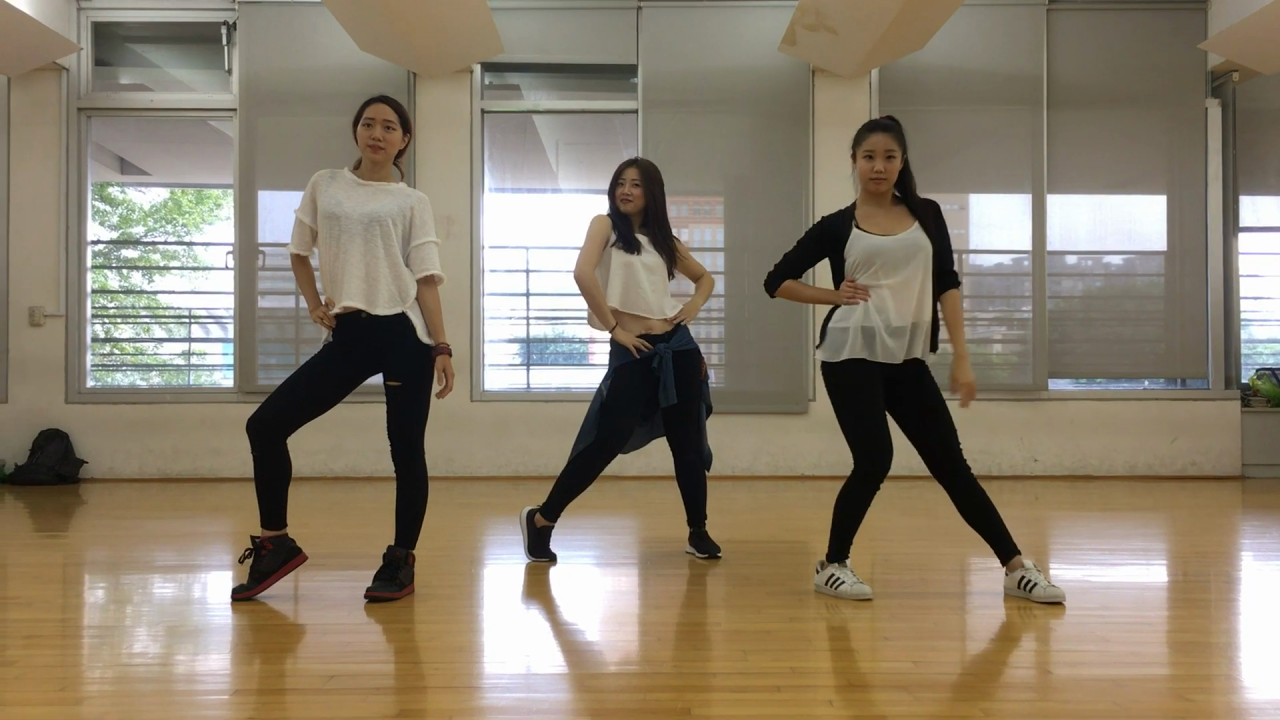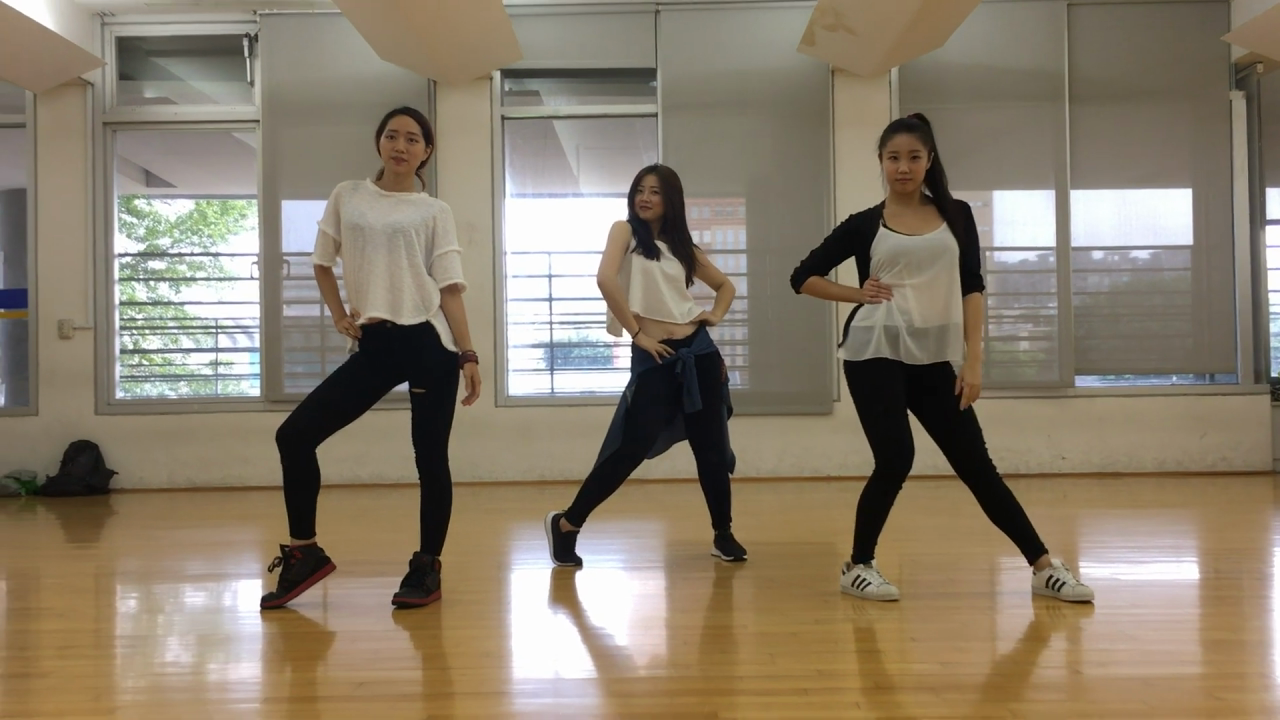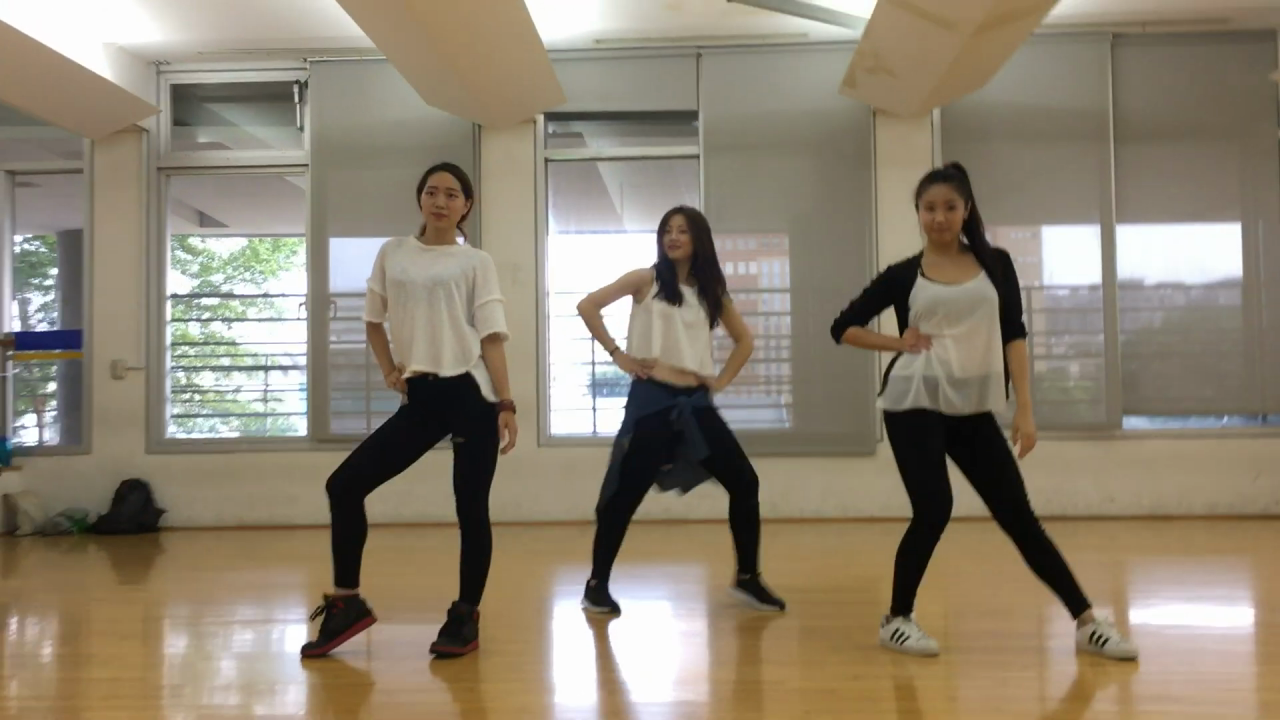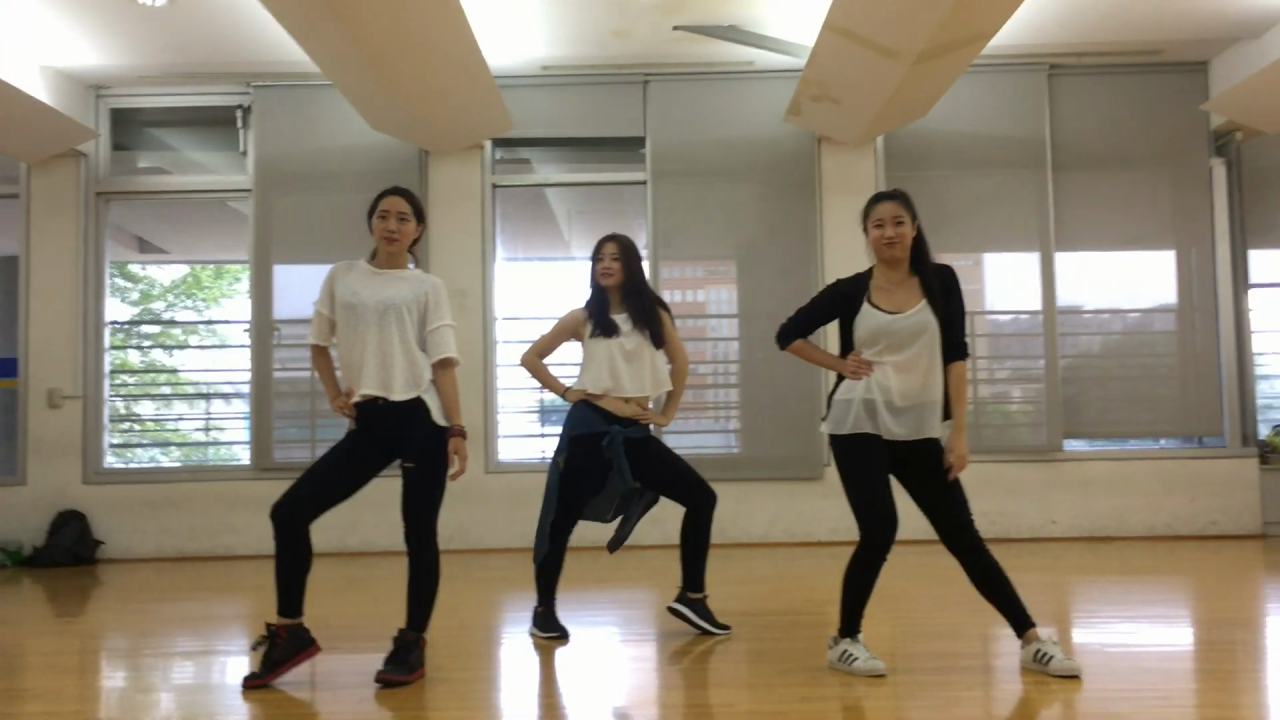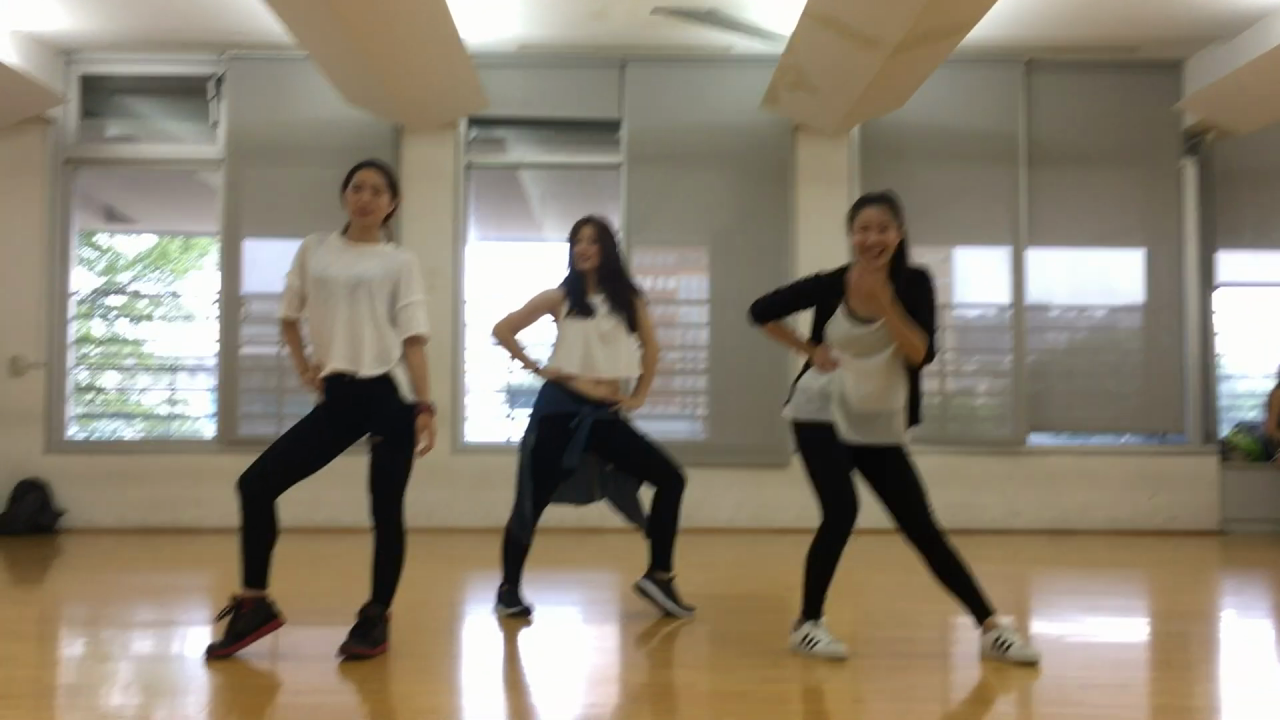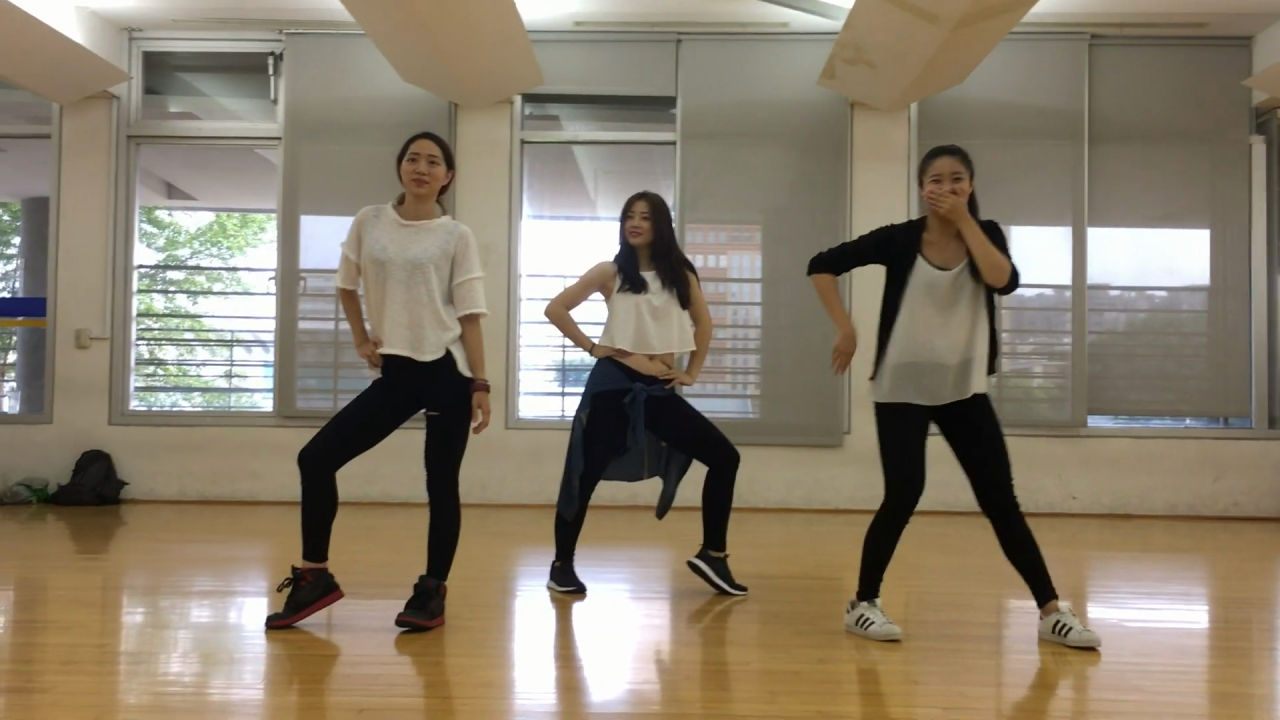
dt=0.5s
person 1, frame 1
left shoulder: (413, 202)
right shoulder: (324, 186)
left elbow: (426, 279)
right elbow: (300, 252)
left wrist: (442, 348)
right wrist: (315, 307)
left hip: (404, 334)
right hip: (347, 336)
left knee: (406, 448)
right knee: (266, 425)
left ankle: (401, 560)
right ankle: (275, 542)
person 1, frame 2
left shoulder: (435, 211)
right shoulder: (347, 197)
left elbow: (450, 288)
right elbow: (322, 263)
left wrist: (468, 355)
right wrist: (339, 317)
left hip: (428, 343)
right hip: (372, 346)
left knee: (430, 456)
right knee: (295, 434)
left ankle: (427, 566)
right ankle: (304, 551)
person 1, frame 3
left shoulder: (476, 262)
right shoulder: (392, 253)
left elbow: (491, 337)
right elbow: (373, 321)
left wrist: (506, 403)
right wrist: (388, 371)
left hip: (471, 394)
right hip: (419, 398)
left knee: (471, 505)
right knee: (345, 485)
left ankle: (465, 615)
right ankle: (347, 602)
person 1, frame 4
left shoulder: (428, 287)
right shoulder: (342, 276)
left elbow: (443, 362)
right elbow: (319, 343)
left wrist: (456, 430)
right wrist: (334, 395)
left hip: (420, 420)
right hip: (367, 423)
left knee: (419, 532)
right knee: (290, 511)
left ankle: (412, 643)
right ankle: (290, 631)
person 1, frame 5
left shoulder: (400, 262)
right shoulder: (314, 250)
left elbow: (412, 339)
right elbow: (290, 317)
left wrist: (425, 406)
right wrist: (304, 369)
left hip: (389, 395)
right hip: (338, 397)
left knee: (386, 506)
right knee: (256, 484)
left ankle: (376, 617)
right ankle: (254, 604)
person 1, frame 6
left shoulder: (457, 236)
right shoulder: (368, 223)
left elbow: (469, 316)
right elbow: (347, 287)
left wrist: (480, 384)
right wrist: (362, 342)
left hip: (446, 372)
right hip: (394, 373)
left knee: (441, 482)
right knee: (316, 458)
left ankle: (432, 590)
right ankle: (315, 576)
person 2, frame 1
left shoulder: (926, 214)
right shoulder: (836, 226)
left elbow: (947, 285)
right elbow: (778, 281)
left wrist: (961, 356)
right wrist: (834, 296)
left hip: (907, 359)
right hip: (852, 354)
left knee: (950, 463)
right knee: (874, 460)
left ankle: (1017, 568)
right ankle: (832, 565)
person 2, frame 2
left shoulder: (956, 216)
right shoulder: (864, 225)
left elbow: (972, 287)
right elbow: (803, 277)
left wrist: (973, 359)
right wrist: (858, 294)
left hip: (933, 359)
right hip: (875, 353)
left knee: (975, 463)
right knee: (894, 460)
left ankle: (1044, 567)
right ankle: (858, 566)
person 2, frame 3
left shoulder: (995, 263)
right shoulder: (903, 275)
left elbow: (1014, 335)
right elbow: (843, 327)
left wrist: (1024, 409)
right wrist: (897, 343)
left hip: (974, 408)
right hip: (914, 403)
left knee: (1018, 515)
right knee: (932, 511)
left ankle: (1088, 622)
right ankle: (896, 619)
person 2, frame 4
left shoulder: (940, 281)
right shoulder: (850, 291)
left elbow: (956, 355)
right elbow: (788, 335)
left wrist: (959, 431)
right wrist: (839, 364)
left hip: (918, 429)
right hip: (859, 425)
left knee: (963, 535)
right knee: (879, 531)
left ankle: (1032, 641)
right ankle: (845, 641)
person 2, frame 5
left shoulder: (914, 283)
right shoulder: (829, 285)
left elbow: (920, 353)
right elbow: (762, 311)
left wrist: (883, 297)
right wrist: (809, 350)
left hip: (879, 425)
right hip: (820, 414)
left knee: (922, 526)
right knee: (841, 513)
left ankle: (991, 628)
right ankle: (807, 623)
person 2, frame 6
left shoulder: (986, 233)
right shoulder: (900, 238)
left elbow: (1003, 281)
right elbow: (822, 266)
left wrist: (965, 221)
right wrist: (845, 328)
left hip: (965, 390)
right hip: (902, 390)
left knee: (1000, 499)
right knee: (903, 494)
left ankle: (1051, 611)
right ankle: (863, 604)
person 3, frame 1
left shoulder: (664, 239)
right shoulder: (605, 225)
left elbow: (705, 277)
right elbow: (583, 273)
left wrist: (693, 307)
right wrist: (613, 328)
left hip: (678, 347)
right hip: (632, 351)
left knee: (689, 444)
right knee: (606, 443)
left ankle: (698, 533)
right ankle: (540, 520)
person 3, frame 2
left shoulder: (683, 246)
right shoulder: (625, 231)
left elbow: (725, 285)
right elbow: (606, 278)
left wrist: (716, 315)
right wrist: (636, 332)
left hip: (699, 352)
right hip: (654, 357)
left knee: (711, 447)
right knee: (631, 448)
left ankle: (723, 534)
right ankle: (566, 523)
person 3, frame 3
left shoulder: (712, 292)
right shoulder: (646, 280)
left elbow: (744, 341)
right elbow: (587, 307)
left wrist: (721, 381)
right wrist: (619, 356)
left hip: (695, 403)
right hip: (651, 401)
left knee: (744, 484)
right knee: (624, 493)
left ankle: (749, 579)
right ankle: (597, 583)
person 3, frame 4
left shoulder: (654, 313)
right shoulder: (582, 317)
left elbow: (679, 362)
right elbow: (531, 358)
left wrist: (667, 414)
right wrist: (564, 392)
left hip: (636, 431)
right hip: (590, 427)
left knee: (701, 497)
right knee: (564, 518)
left ankle: (692, 597)
right ankle: (544, 611)
person 3, frame 5
left shoulder: (628, 299)
right shoulder: (559, 297)
left elbow: (650, 348)
right elbow: (503, 330)
left wrist: (638, 396)
right wrist: (538, 368)
left hip: (605, 413)
right hip: (562, 407)
left knee: (670, 479)
right knee: (534, 498)
left ankle: (659, 576)
right ankle: (509, 589)
person 3, frame 6
left shoulder: (680, 274)
right shoulder: (610, 272)
left elbow: (703, 324)
right elbow: (555, 308)
left wrist: (692, 372)
right wrist: (592, 348)
left hip: (660, 390)
right hip: (615, 384)
left knee: (725, 457)
right knee: (587, 474)
left ankle: (712, 555)
right ankle: (562, 565)
